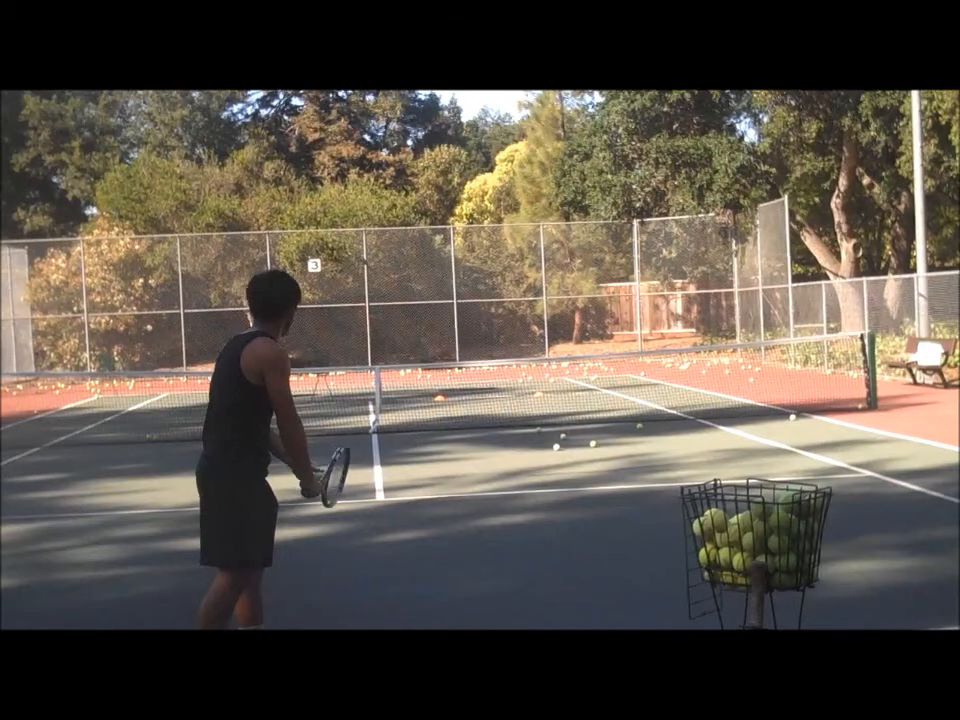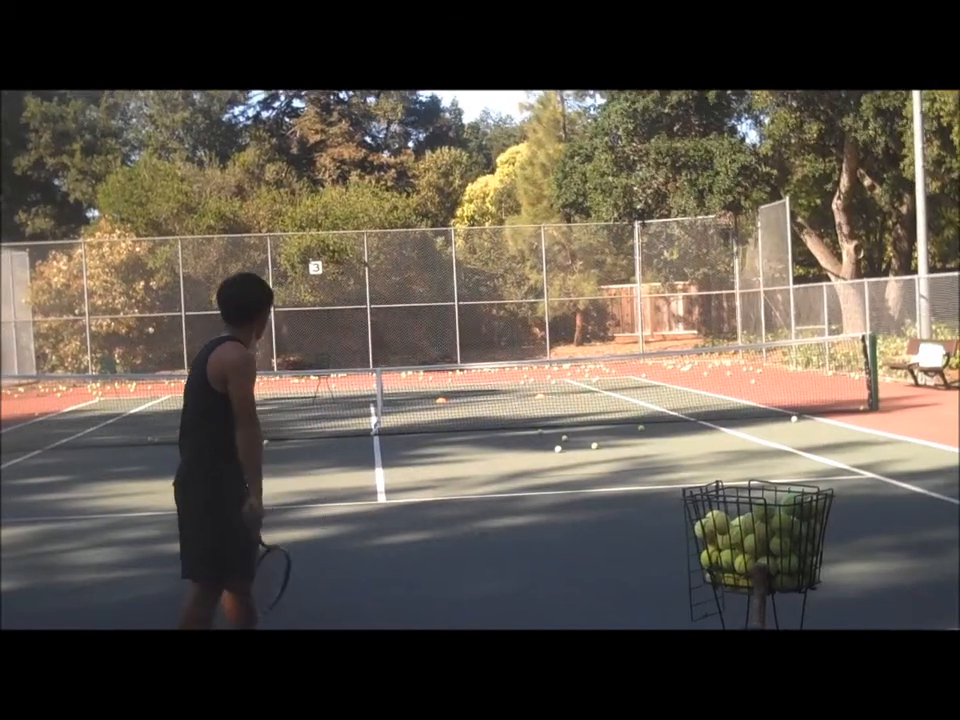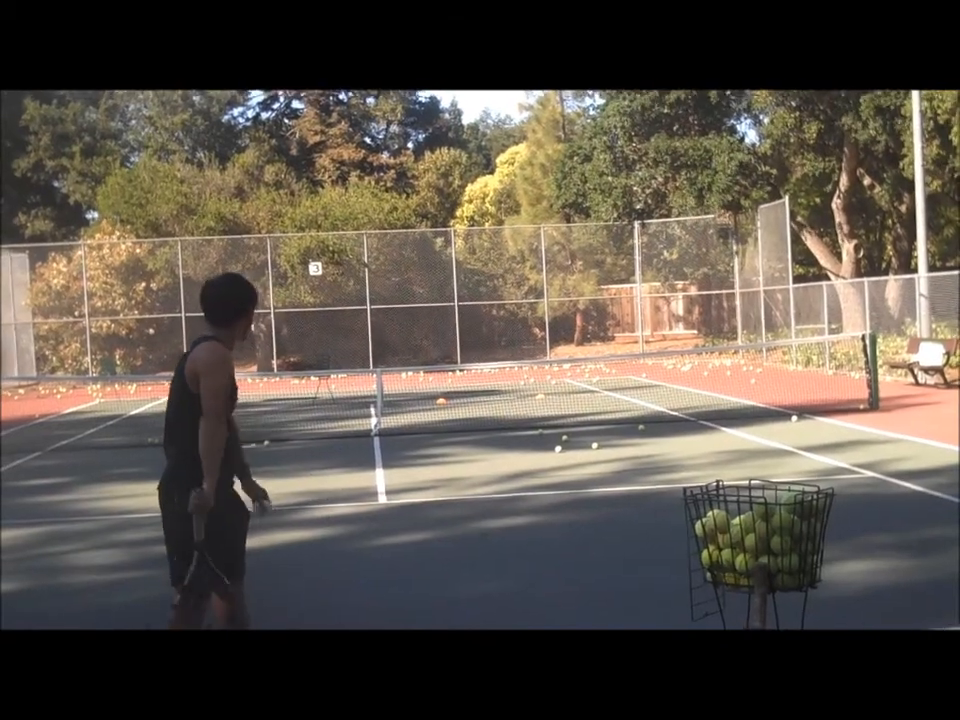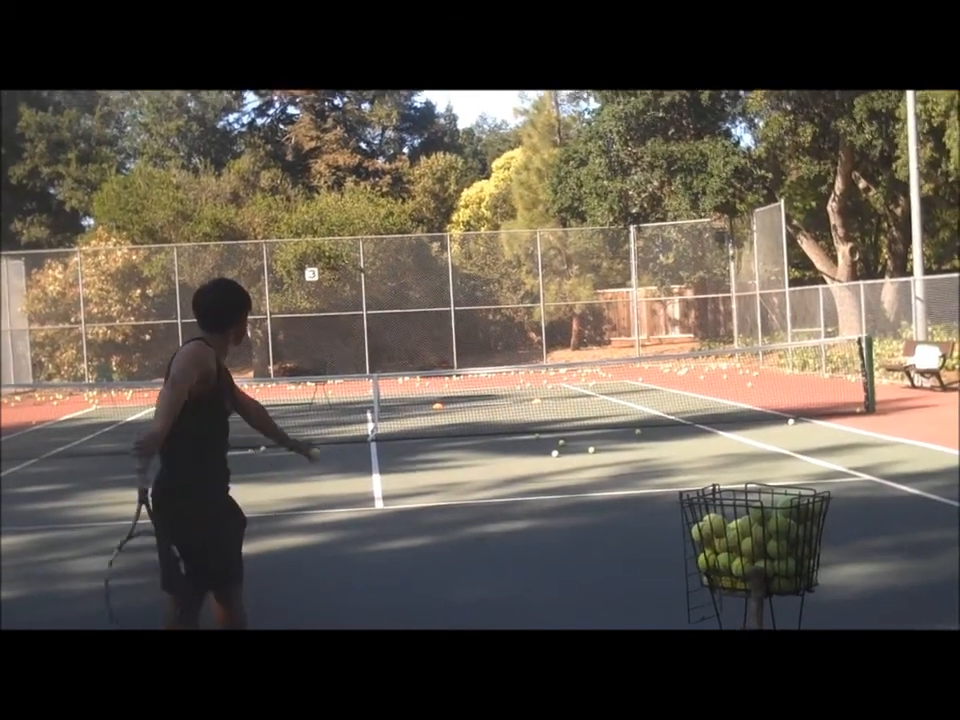
dt=0.4s
person 1, frame 1
left shoulder: (238, 347)
right shoulder: (269, 353)
right elbow: (288, 422)
left wrist: (296, 467)
right wrist: (307, 477)
left hip: (227, 470)
right hip: (234, 476)
left knee: (250, 567)
right knee: (234, 572)
person 1, frame 2
left shoulder: (215, 352)
right shoulder: (237, 357)
right elbow: (247, 429)
left wrist: (245, 492)
right wrist: (255, 495)
left hip: (209, 480)
right hip: (212, 485)
left knee: (238, 575)
right knee: (209, 584)
person 1, frame 3
left shoulder: (206, 352)
right shoulder: (214, 355)
left elbow: (225, 425)
right elbow: (211, 421)
left wrist: (247, 480)
right wrist: (211, 485)
left hip: (201, 486)
right hip: (195, 491)
left knee: (228, 579)
person 1, frame 4
left shoulder: (216, 366)
right shoulder: (197, 354)
left elbow: (249, 407)
right elbow: (174, 390)
left wrist: (289, 443)
right wrist: (157, 431)
left hip: (207, 493)
right hip: (185, 496)
left knee: (228, 585)
right knee: (189, 595)
